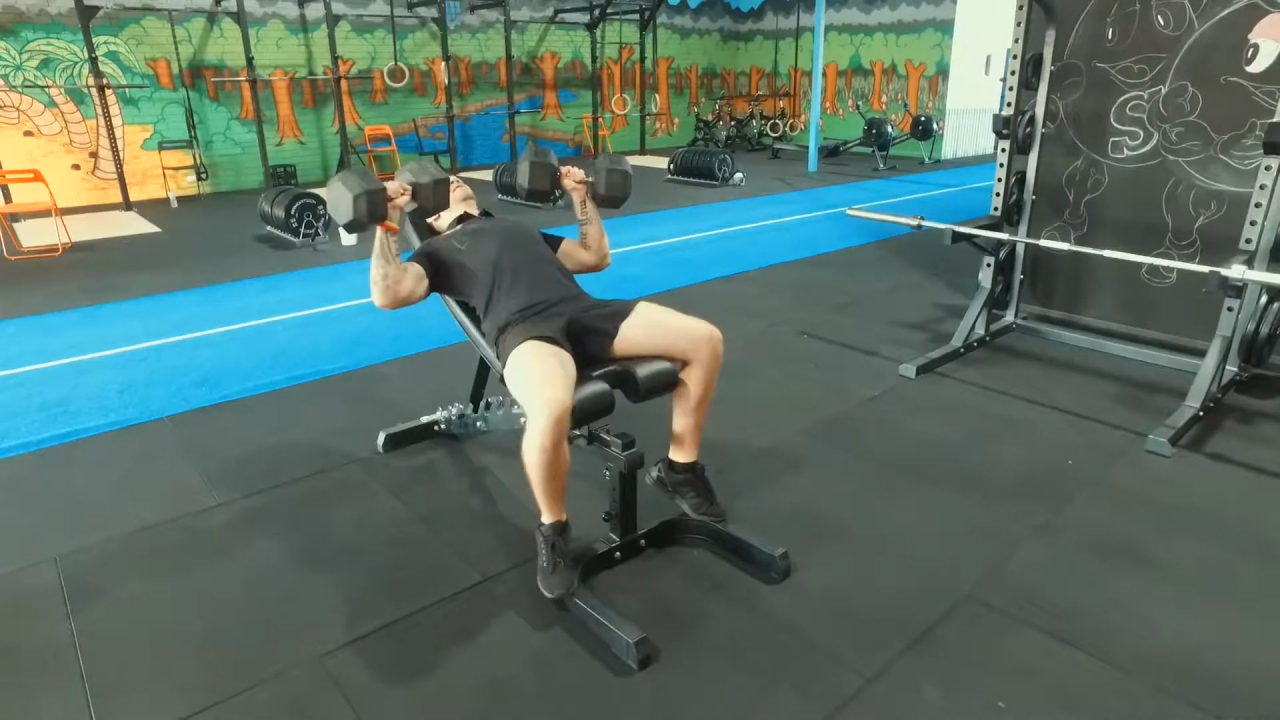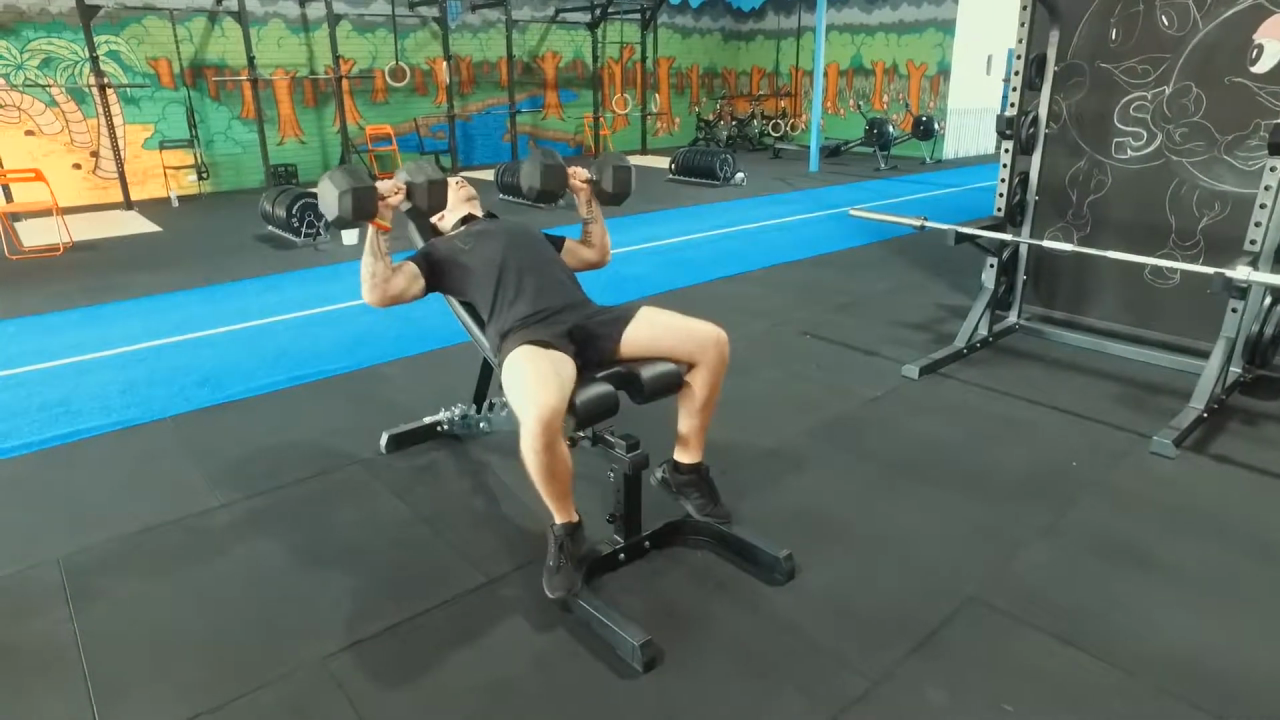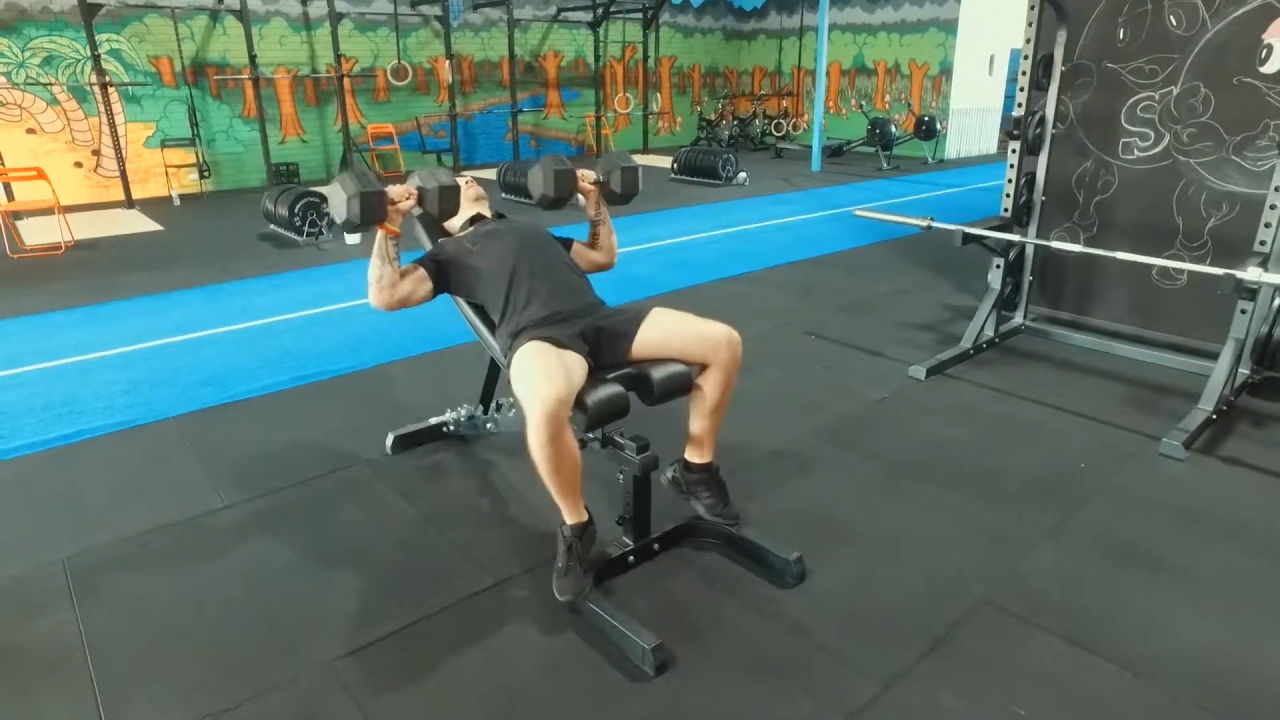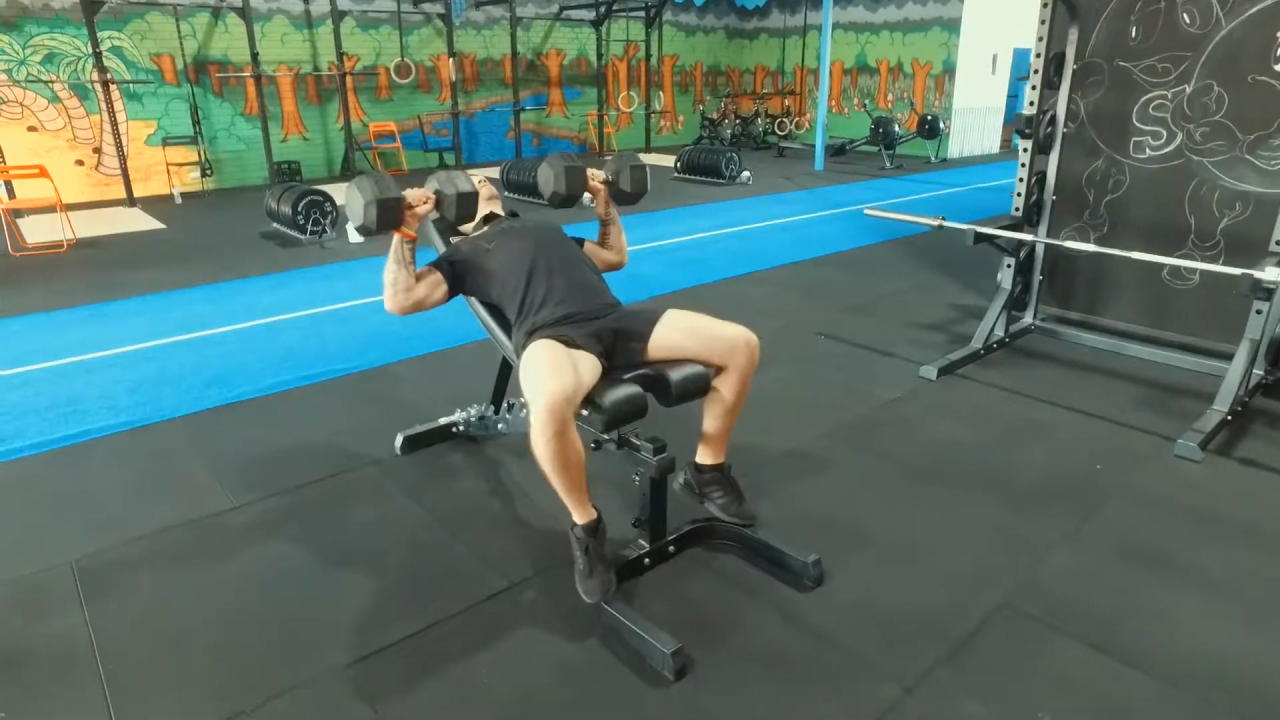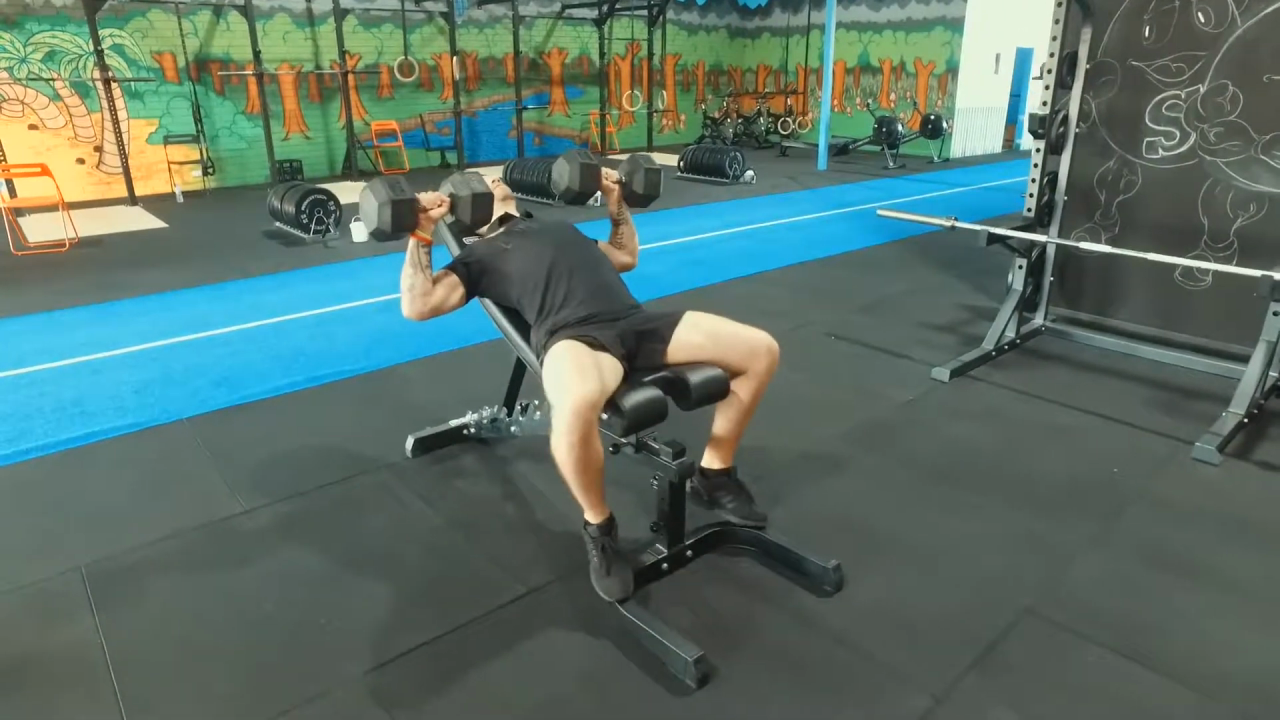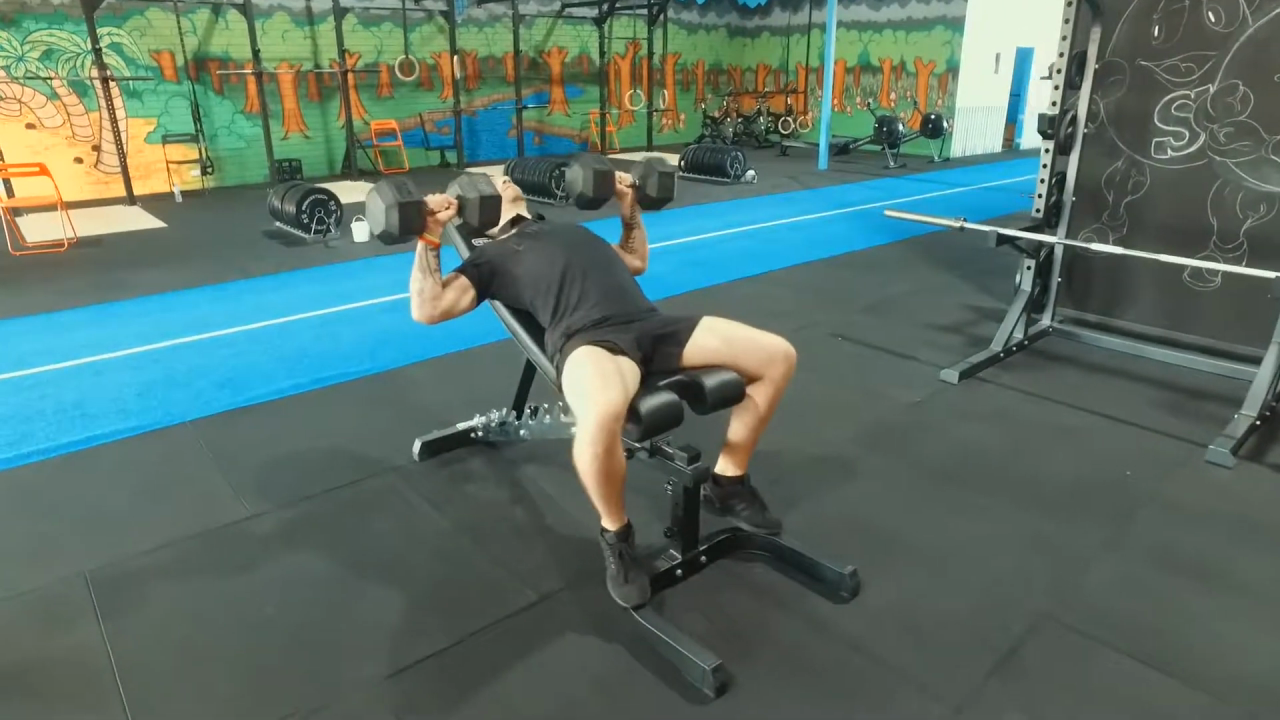
dt=0.2s
person 1, frame 1
left shoulder: (523, 229)
right shoulder: (437, 250)
left elbow: (596, 258)
right elbow: (388, 295)
left wrist: (581, 198)
right wrist: (387, 221)
left hip: (586, 311)
right hip: (525, 328)
left knee: (705, 341)
right knee: (551, 412)
left ankle: (680, 468)
right ankle: (552, 529)
person 1, frame 2
left shoulder: (527, 230)
right shoulder: (440, 252)
left elbow: (597, 254)
right elbow: (378, 292)
left wrist: (586, 198)
right wrist: (380, 220)
left hip: (589, 318)
right hip: (527, 334)
left knee: (711, 342)
right knee: (543, 414)
left ankle: (684, 469)
right ankle: (565, 528)
person 1, frame 3
left shoulder: (534, 229)
right shoulder: (449, 252)
left elbow: (604, 256)
right elbow: (385, 295)
left wrist: (594, 200)
right wrist: (390, 224)
left hip: (602, 319)
right hip: (539, 334)
left knee: (724, 343)
right knee: (548, 407)
left ankle: (695, 470)
right ankle: (576, 526)
person 1, frame 4
left shoulder: (544, 227)
right shoulder: (464, 253)
left elbow: (615, 256)
right elbow: (400, 300)
left wrist: (603, 200)
right wrist: (407, 228)
left hip: (618, 319)
right hip: (554, 333)
left knee: (741, 345)
right knee: (551, 403)
left ankle: (707, 471)
right ankle: (586, 527)
person 1, frame 5
left shoulder: (559, 227)
right shoulder: (480, 253)
left elbow: (627, 257)
right elbow: (417, 305)
left wrist: (616, 201)
right wrist: (422, 231)
left hip: (637, 320)
right hip: (573, 333)
left knee: (761, 351)
right knee: (575, 408)
left ankle: (715, 474)
right ankle: (598, 526)
person 1, frame 6
left shoulder: (570, 229)
right shoulder: (491, 256)
left elbow: (636, 262)
right elbow: (427, 308)
left wrist: (628, 205)
right wrist: (431, 234)
left hip: (652, 323)
right hip: (588, 337)
left knee: (778, 357)
right knee: (602, 414)
left ankle: (728, 481)
right ankle: (616, 535)
